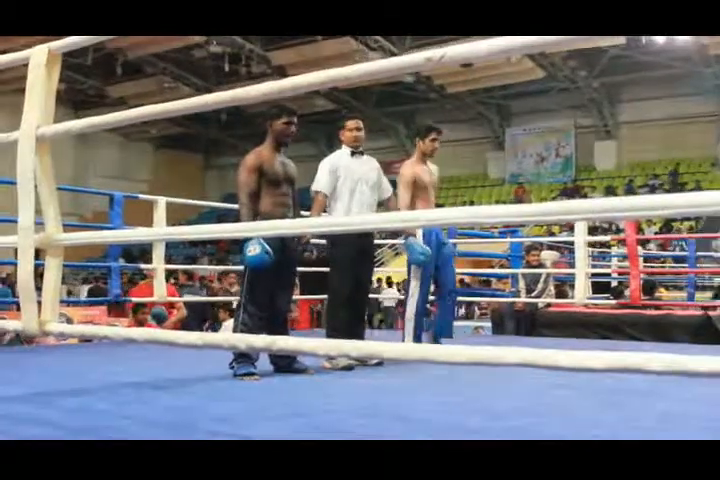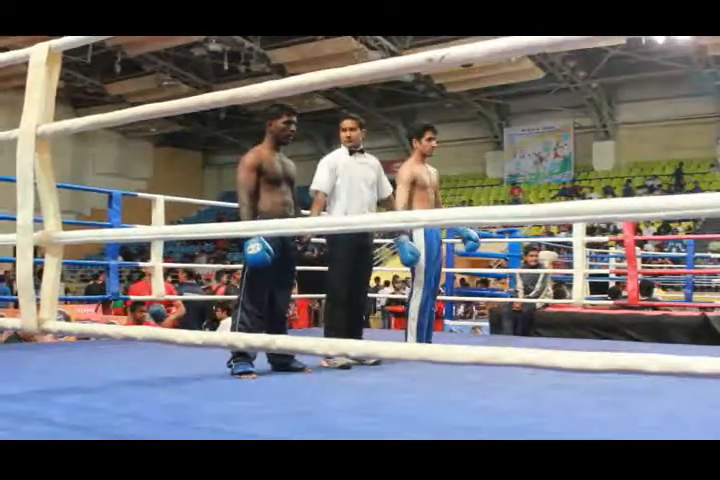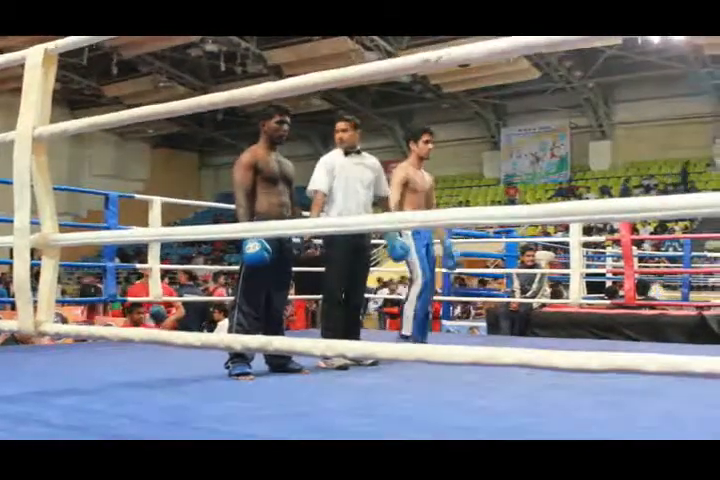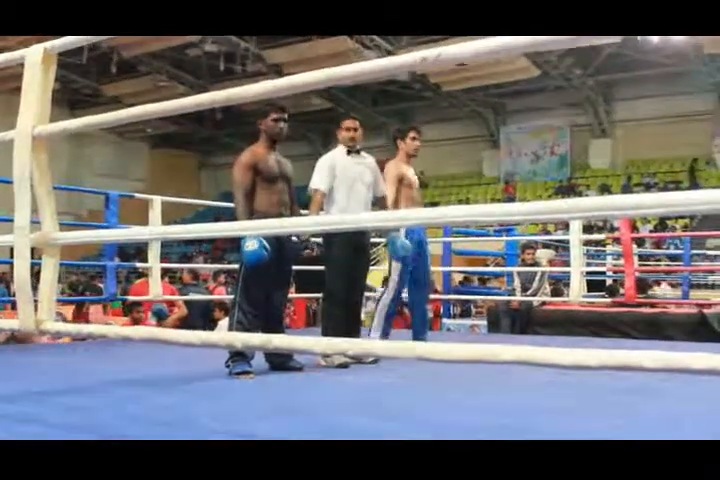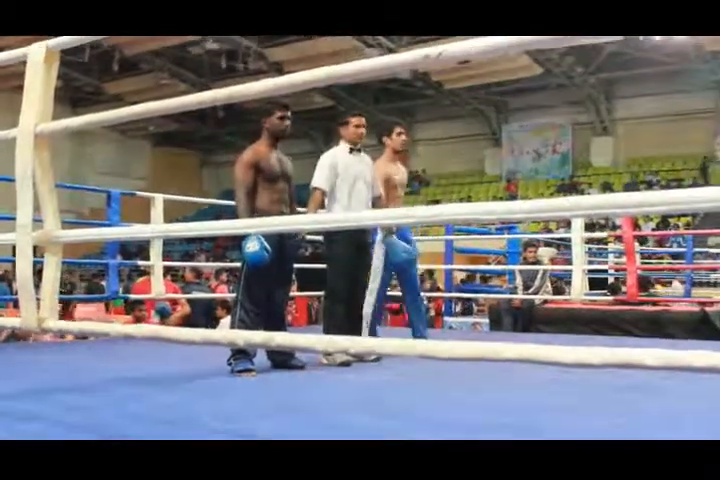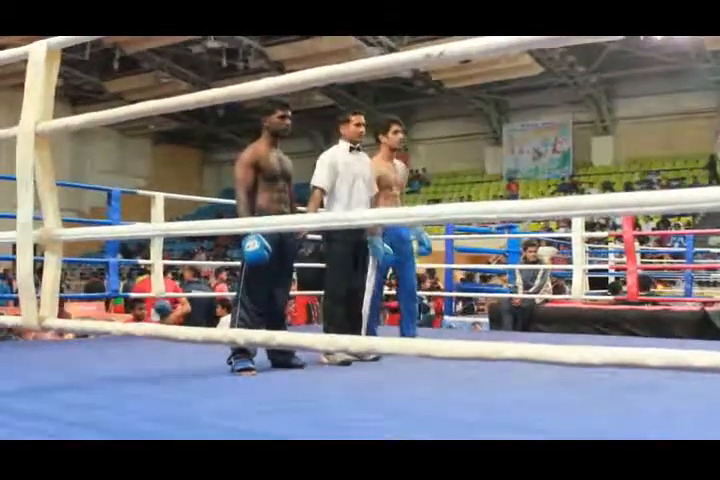
dt=0.3s
person 1, frame 1
left shoulder: (290, 165)
right shoulder: (254, 159)
right elbow: (245, 199)
right wrist: (250, 235)
left hip: (287, 235)
left knee: (281, 301)
right knee: (254, 300)
left ankle: (283, 357)
right ankle: (243, 360)
person 1, frame 2
left shoulder: (289, 164)
right shoulder: (253, 158)
right elbow: (245, 199)
right wrist: (250, 233)
left hip: (287, 234)
left knee: (281, 300)
right knee: (253, 298)
left ankle: (281, 356)
right ankle: (241, 358)
person 1, frame 3
left shoulder: (287, 164)
right shoulder: (249, 158)
right elbow: (241, 197)
left hip: (284, 234)
left knee: (278, 300)
right knee: (249, 299)
left ankle: (278, 357)
right ankle: (238, 359)
person 1, frame 4
left shoulder: (286, 163)
right shoulder: (249, 157)
right elbow: (241, 196)
right wrist: (247, 231)
left hip: (285, 233)
left knee: (277, 298)
right knee: (249, 297)
left ankle: (279, 355)
right ankle: (238, 358)
person 1, frame 5
left shoulder: (286, 161)
right shoulder: (251, 155)
right elbow: (242, 195)
left wrist: (298, 231)
right wrist: (249, 231)
left hip: (286, 231)
right hip: (262, 230)
left knee: (279, 296)
right knee: (251, 295)
left ankle: (280, 353)
right ankle: (240, 355)
person 1, frame 6
left shoulder: (286, 160)
right shoulder: (251, 155)
right elbow: (243, 195)
left wrist: (298, 230)
right wrist: (249, 230)
left hip: (285, 230)
left knee: (279, 296)
right knee: (252, 295)
left ankle: (280, 352)
right ankle: (241, 355)
person 2, frame 1
left shoulder: (373, 164)
right shoulder: (333, 161)
left elbow: (387, 197)
right elbow: (321, 196)
left hip: (366, 234)
right hip: (342, 232)
left knee: (361, 292)
right knee: (340, 292)
person 2, frame 2
left shoulder: (373, 163)
right shoulder: (331, 161)
left elbow: (386, 197)
right elbow: (320, 195)
left hip: (365, 233)
right hip: (341, 232)
left knee: (359, 292)
right knee: (338, 291)
person 2, frame 3
left shoulder: (372, 163)
right shoulder: (328, 161)
left elbow: (383, 197)
right elbow: (319, 195)
left hip: (362, 234)
right hip: (338, 232)
left knee: (356, 293)
right knee: (334, 291)
person 2, frame 4
left shoulder: (370, 162)
right shoulder: (330, 160)
left elbow: (380, 196)
right elbow: (318, 194)
left hip: (361, 232)
right hip: (338, 232)
left knee: (356, 290)
right knee: (335, 290)
person 2, frame 5
left shoulder: (367, 161)
right shoulder: (331, 157)
left elbow: (375, 197)
right elbow: (318, 192)
left hip: (362, 231)
right hip: (340, 230)
left knee: (358, 289)
right knee: (337, 289)
person 2, frame 6
left shoulder: (365, 159)
right shoulder: (332, 156)
right elbow: (318, 191)
left wrist: (375, 231)
left hip: (360, 230)
right hip: (339, 229)
left knee: (357, 288)
right knee: (337, 288)
right ankle: (332, 347)
person 3, frame 1
left shoulder: (433, 169)
right shoulder: (409, 170)
right elbow: (404, 208)
left wrist: (441, 233)
right wrist: (411, 239)
left hip: (437, 230)
right hip: (420, 232)
left knee: (447, 287)
right knee: (418, 289)
left ankle: (436, 337)
right ankle: (411, 343)
person 3, frame 2
left shoulder: (433, 172)
right shoulder: (408, 170)
right elbow: (400, 207)
left wrist: (461, 229)
right wrist: (402, 238)
left hip: (435, 231)
right hip: (420, 230)
left knee: (431, 288)
right knee: (421, 286)
left ankle: (424, 340)
right ankle: (413, 342)
person 3, frame 3
left shoulder: (428, 178)
right shoulder: (402, 172)
right elbow: (392, 206)
left wrist: (445, 242)
left hip: (426, 232)
right hip: (409, 230)
left knee: (426, 286)
right knee: (421, 279)
left ankle: (419, 339)
right ankle: (407, 334)
person 3, frame 4
left shoulder: (412, 171)
right shoulder: (393, 167)
right elbow: (389, 203)
right wrist: (394, 234)
left hip: (418, 230)
right hip: (403, 229)
left knee: (422, 285)
right knee: (396, 285)
left ankle: (420, 337)
right ankle: (377, 336)
person 3, frame 5
left shoulder: (402, 169)
right shoulder: (381, 167)
right wrist: (390, 238)
left hip: (402, 229)
right hip: (387, 232)
left knee: (412, 285)
right knee: (378, 285)
left ankle: (420, 335)
right ankle: (367, 336)
person 3, frame 6
left shoulder: (402, 168)
right shoulder: (374, 167)
left wrist: (417, 230)
left hip: (402, 228)
right hip: (382, 229)
left knee: (408, 284)
right knee: (374, 285)
left ankle: (408, 335)
right ankle: (367, 336)
